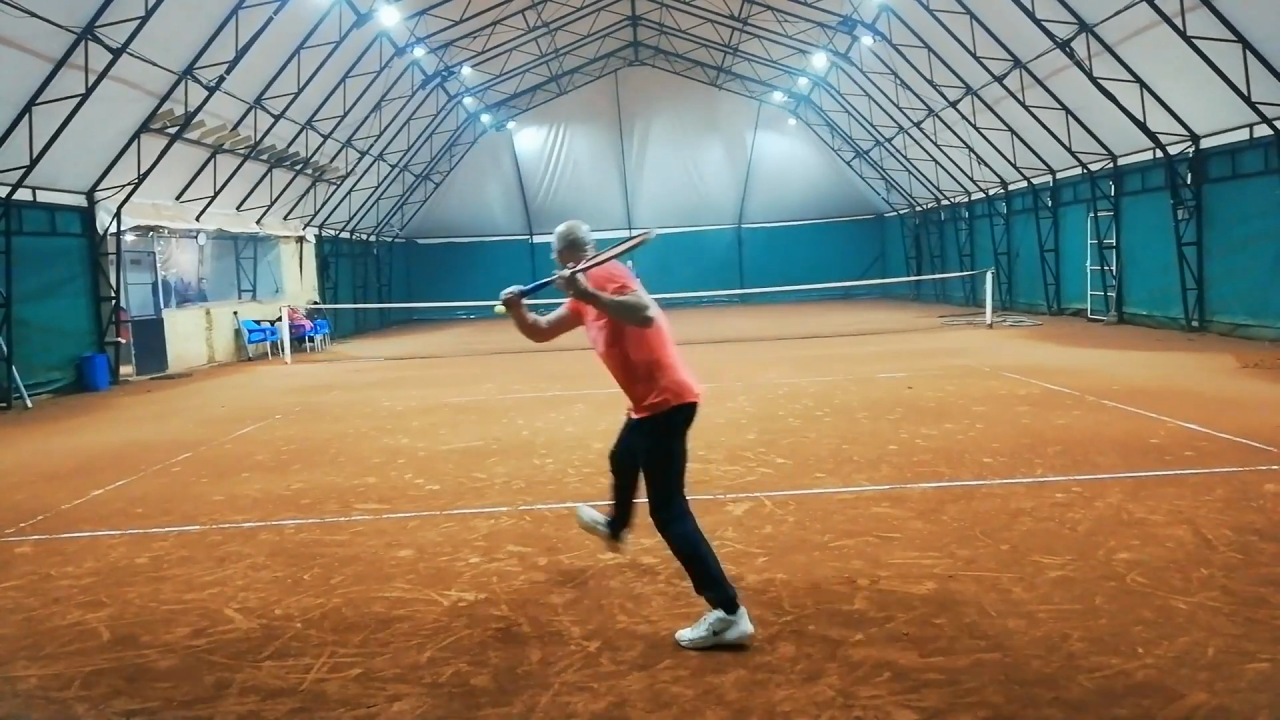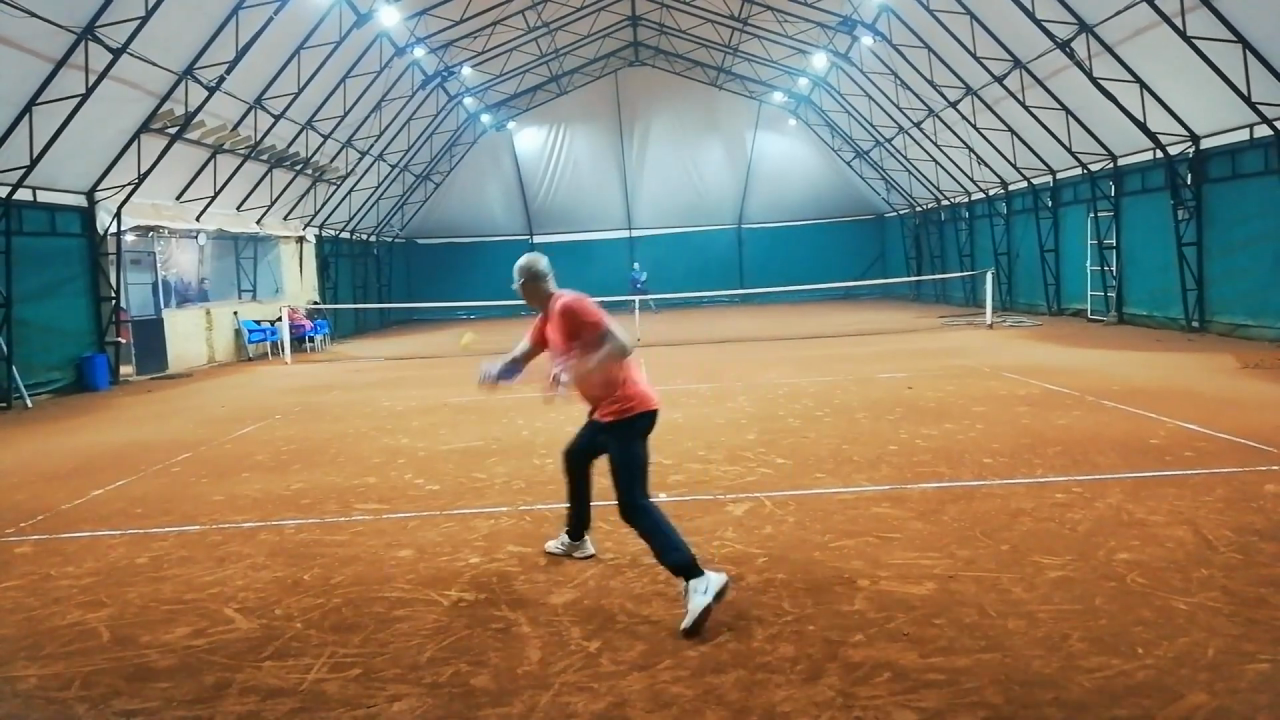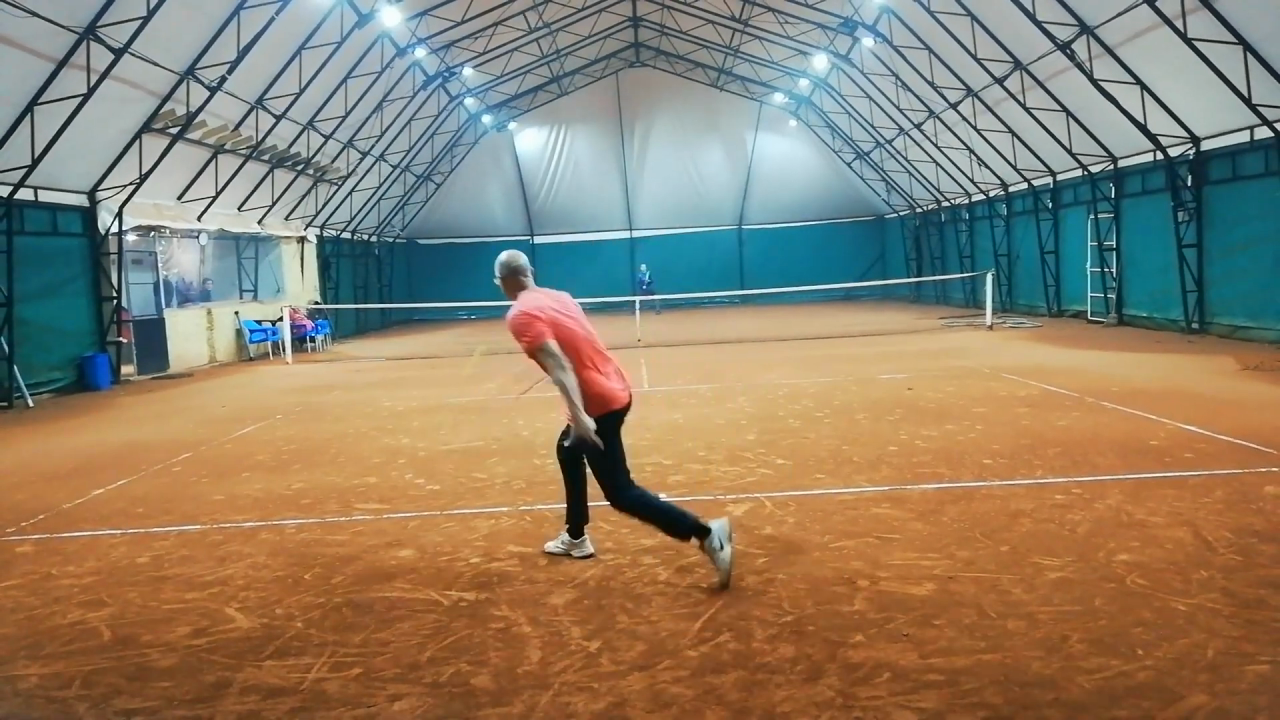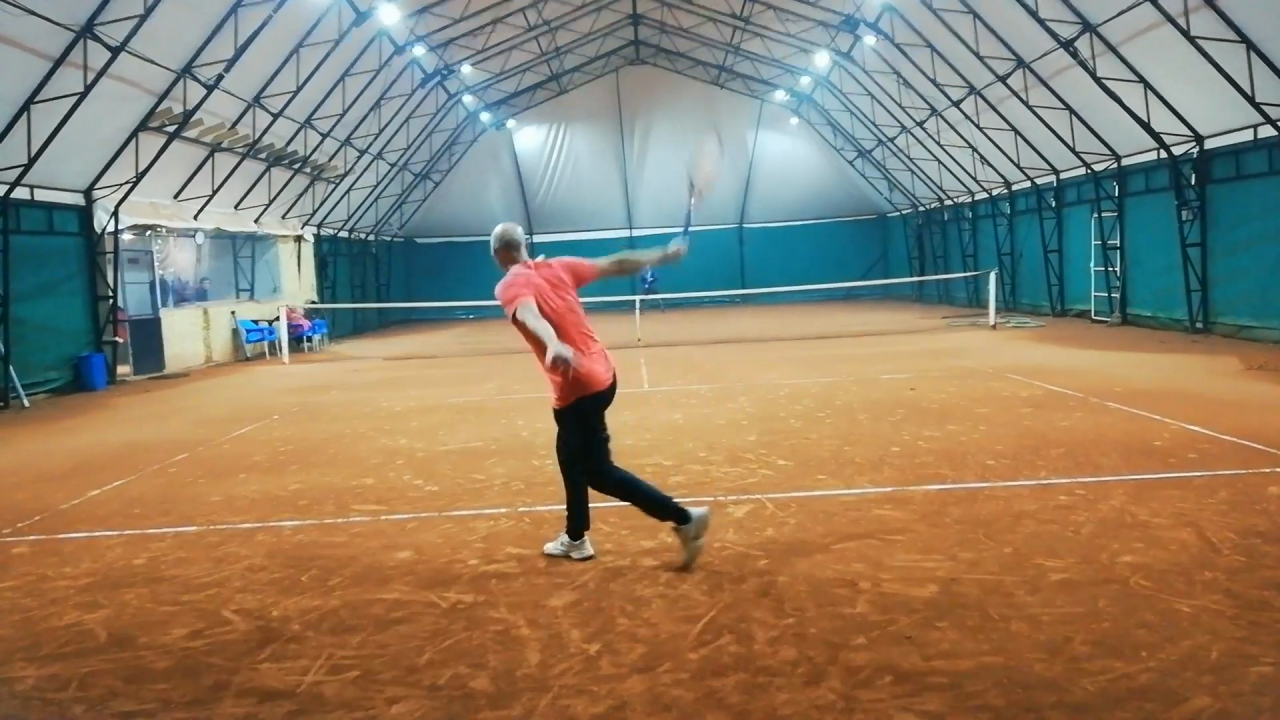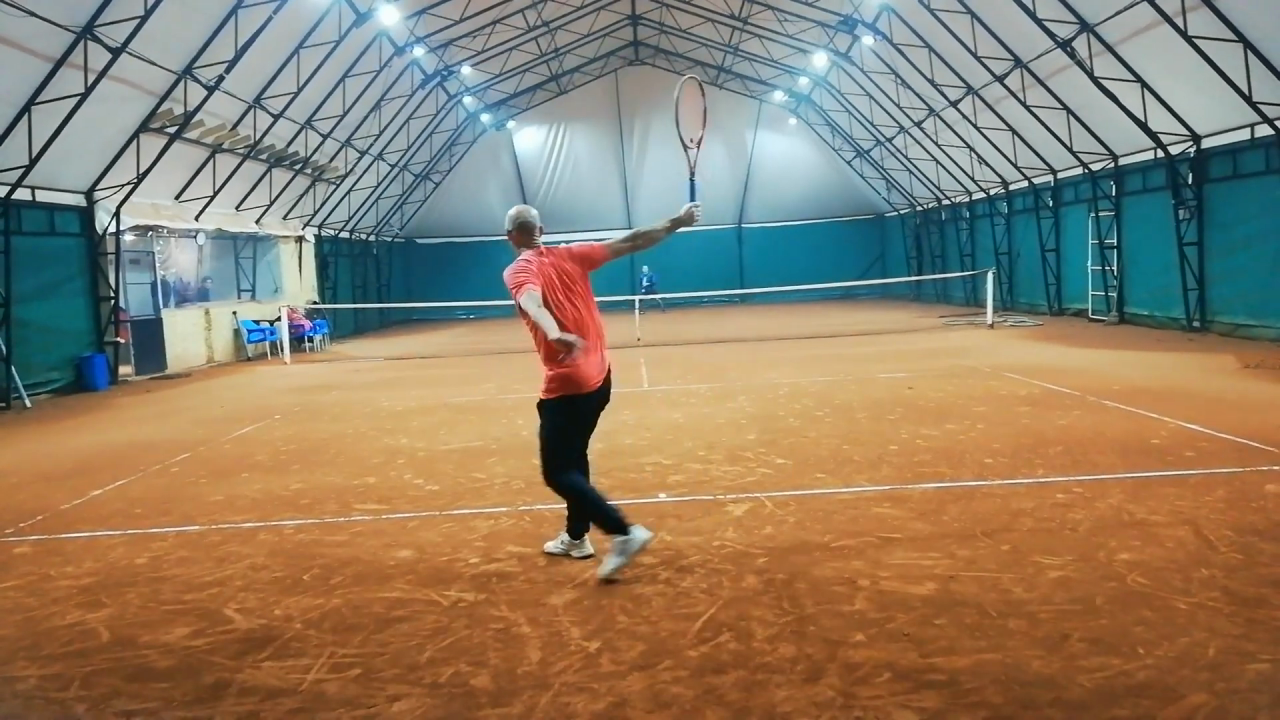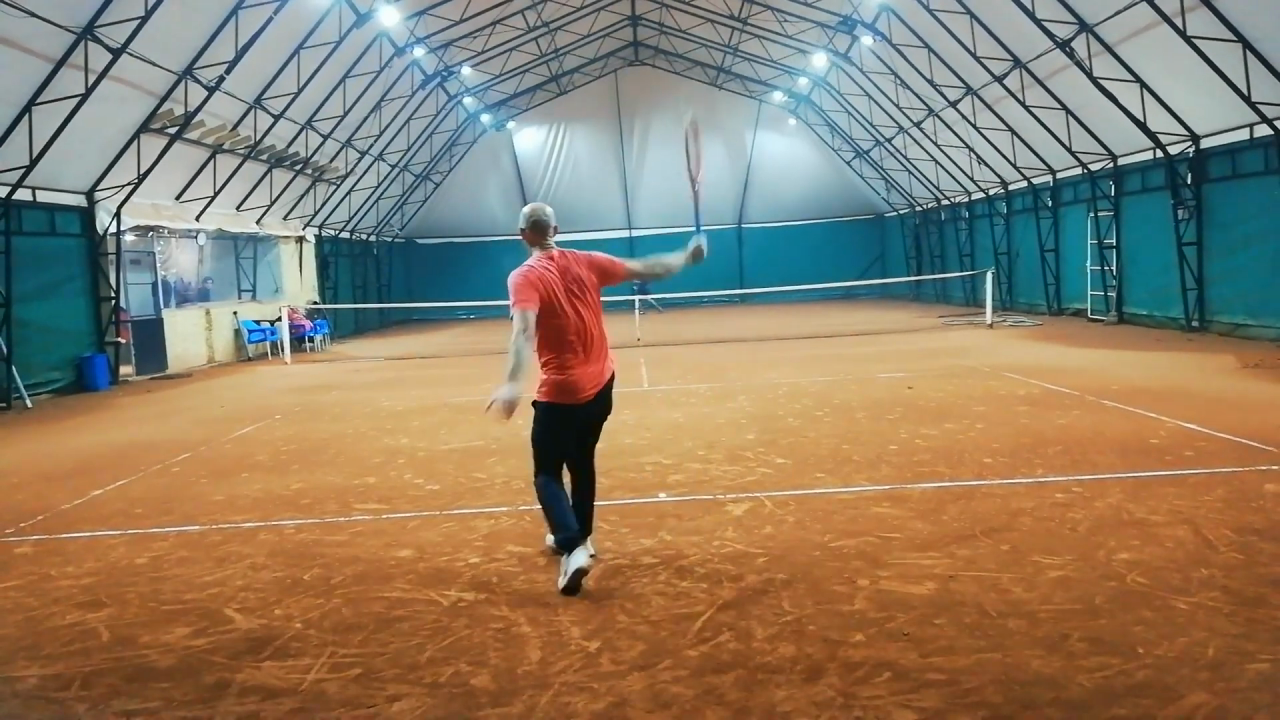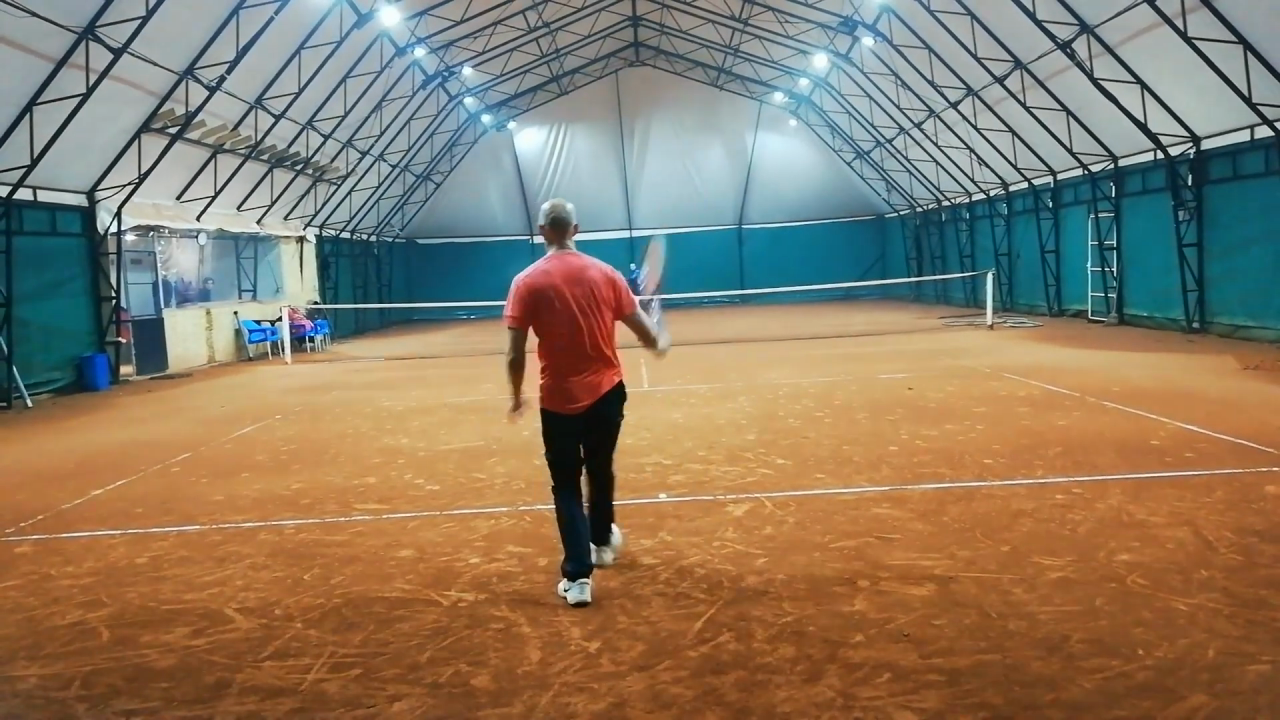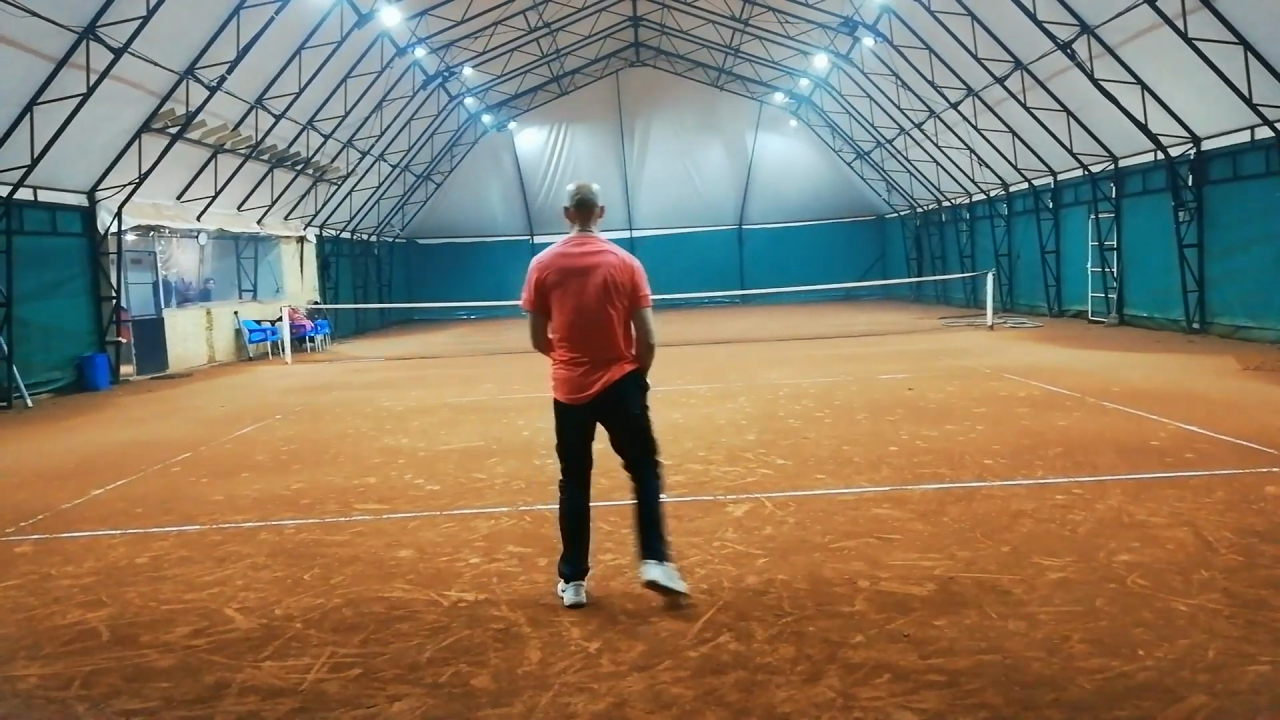
dt=0.2s
person 1, frame 1
left shoulder: (608, 273)
right shoulder: (583, 290)
left elbow: (644, 313)
right elbow: (539, 331)
left wrist: (592, 296)
right wrist: (516, 310)
left hip: (665, 401)
right hip: (648, 401)
left knee: (668, 509)
right knee: (622, 461)
left ankle: (728, 614)
right ankle: (614, 527)
person 1, frame 2
left shoulder: (572, 305)
right shoulder: (547, 319)
left elbow: (621, 346)
right elbow: (518, 360)
left wrist: (575, 371)
right wrist: (496, 371)
left hip: (627, 410)
right hip: (612, 408)
left knee: (634, 506)
right knee: (576, 457)
left ankle: (698, 580)
right ankle: (575, 538)
person 1, frame 3
left shoulder: (520, 315)
right shoulder: (555, 298)
left elbow: (559, 364)
left wrist: (579, 415)
left hip: (598, 404)
right hip: (613, 390)
left knee: (620, 492)
right knee: (567, 451)
left ankle: (707, 534)
right ankle: (575, 537)
person 1, frame 4
left shoulder: (508, 287)
right shoulder: (558, 268)
left elbow: (532, 317)
right elbow: (616, 265)
left wrist: (555, 347)
right wrist: (661, 256)
left hip: (578, 387)
right hip: (601, 375)
left knee: (599, 472)
right knee: (571, 456)
left ankle: (683, 518)
right ankle: (575, 538)
person 1, frame 5
left shoulder: (518, 270)
right shoulder: (571, 254)
left elbow: (534, 305)
right elbow: (630, 241)
left wrist: (554, 334)
right wrist: (677, 222)
left hip: (566, 385)
right hip: (599, 377)
left knee: (559, 471)
right knee: (573, 457)
left ankle: (624, 533)
right ankle: (576, 536)
person 1, frame 6
left shoulder: (524, 277)
right shoulder: (588, 262)
left elbow: (524, 331)
right elbow: (646, 271)
left wrist: (511, 385)
right wrist: (687, 256)
left hip: (559, 393)
right hip: (600, 385)
left knee: (548, 476)
right knee: (581, 463)
left ankle: (572, 550)
right ankle: (575, 537)
person 1, frame 7
left shoulder: (527, 282)
right shoulder: (605, 274)
left elbow: (516, 354)
right elbow: (645, 333)
left wrist: (516, 396)
right wrist: (660, 343)
left hip: (558, 401)
right hip: (606, 393)
left knee: (567, 487)
right knee: (600, 469)
left ankle: (577, 578)
right ankle: (601, 541)
person 1, frame 8
left shoulder: (544, 264)
right shoulder: (625, 263)
left elbow: (538, 337)
right elbow: (646, 339)
right wrist: (635, 375)
left hip: (569, 392)
right hip: (620, 388)
left knee: (574, 487)
right knee: (646, 471)
left ankle: (573, 581)
right ankle: (654, 561)
